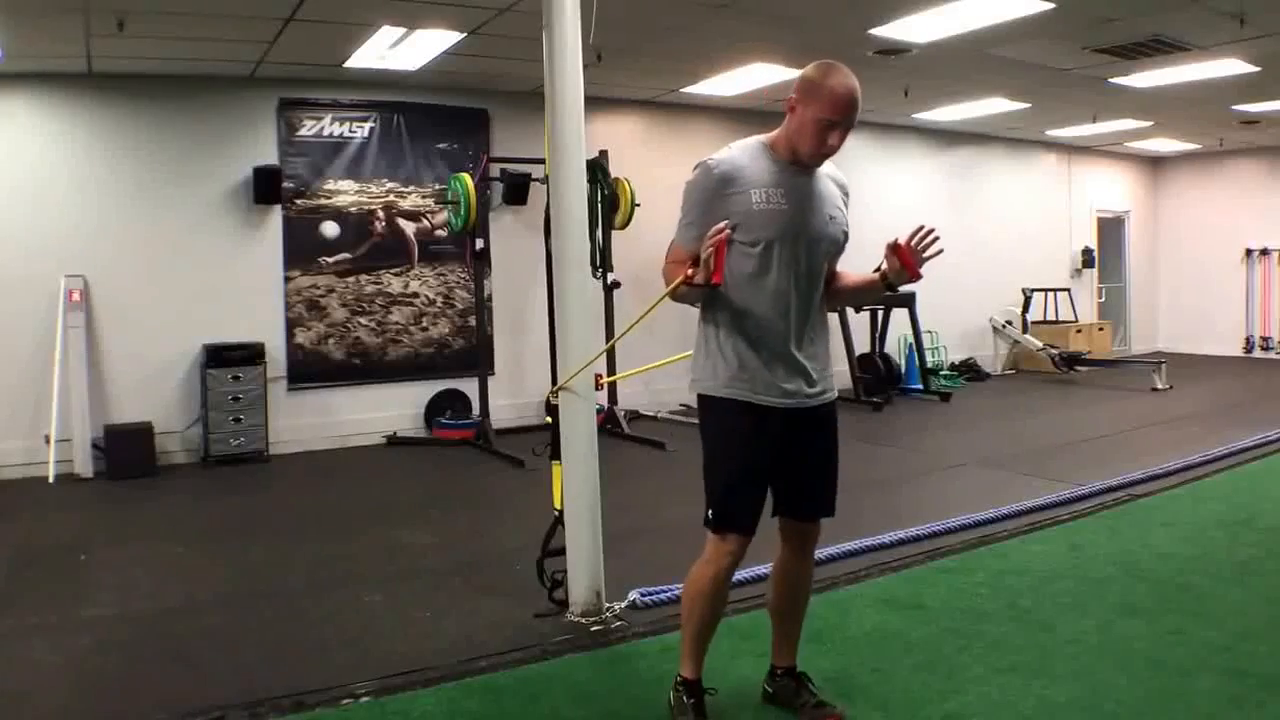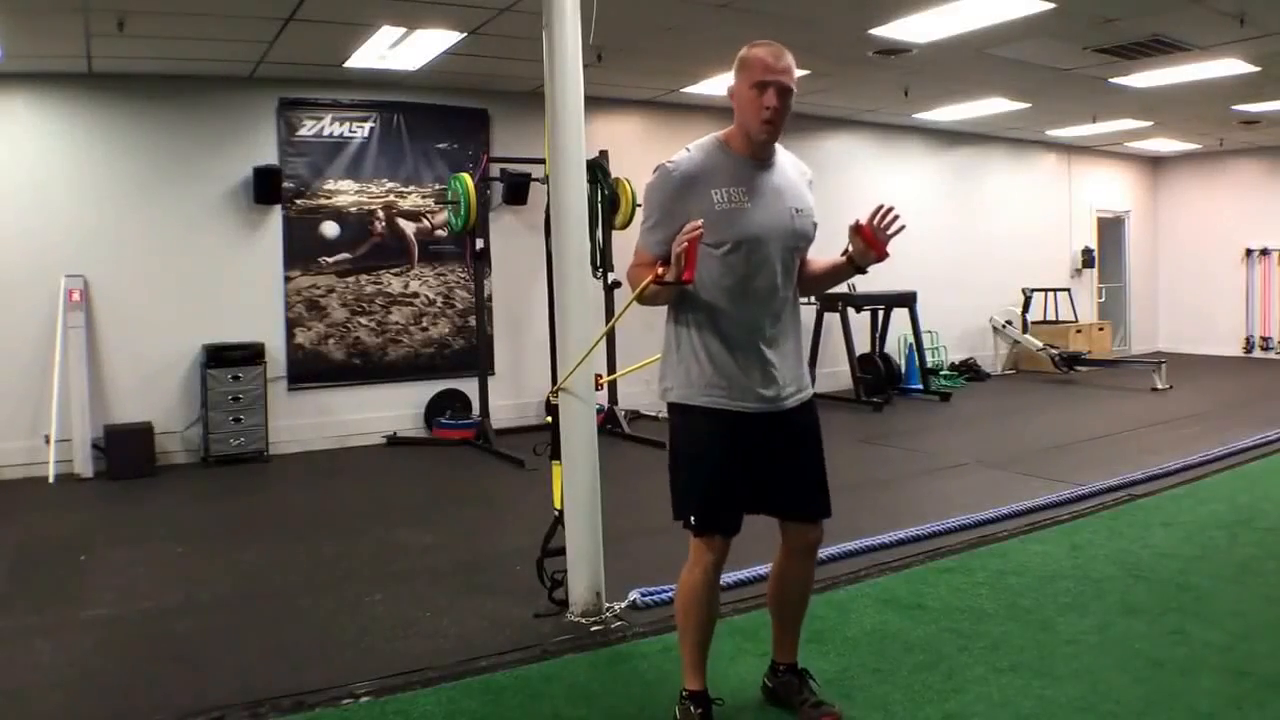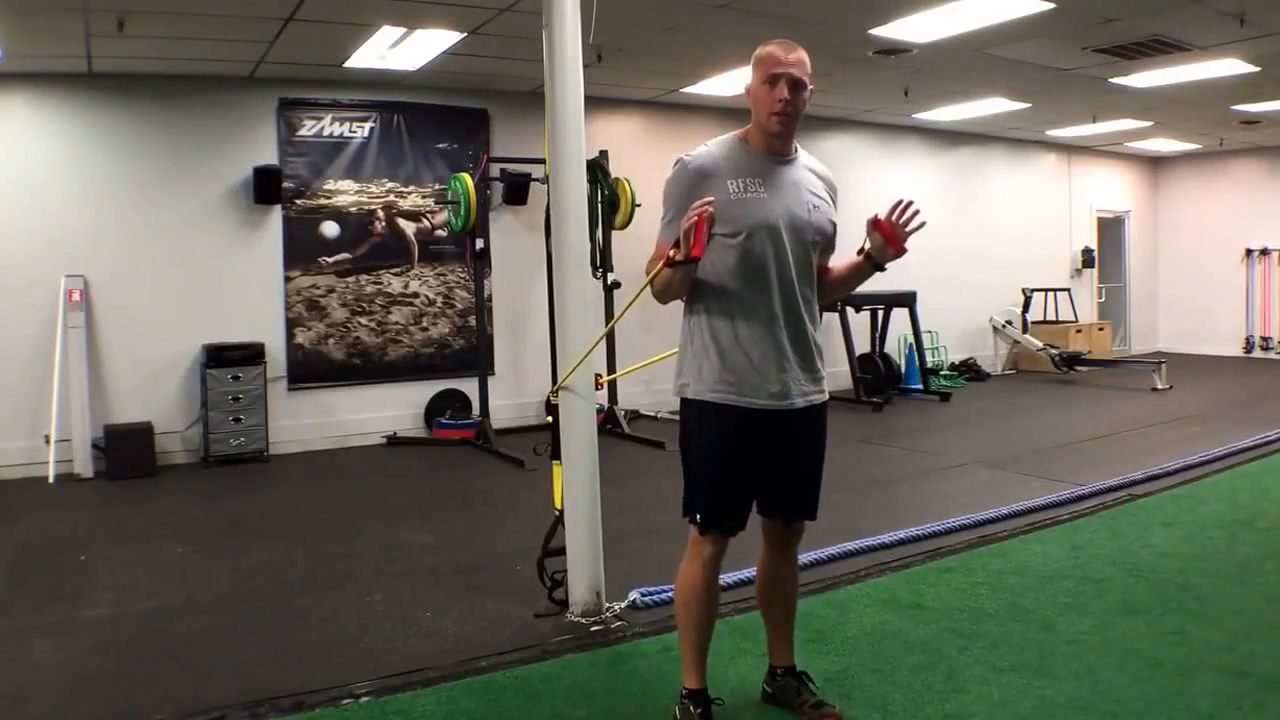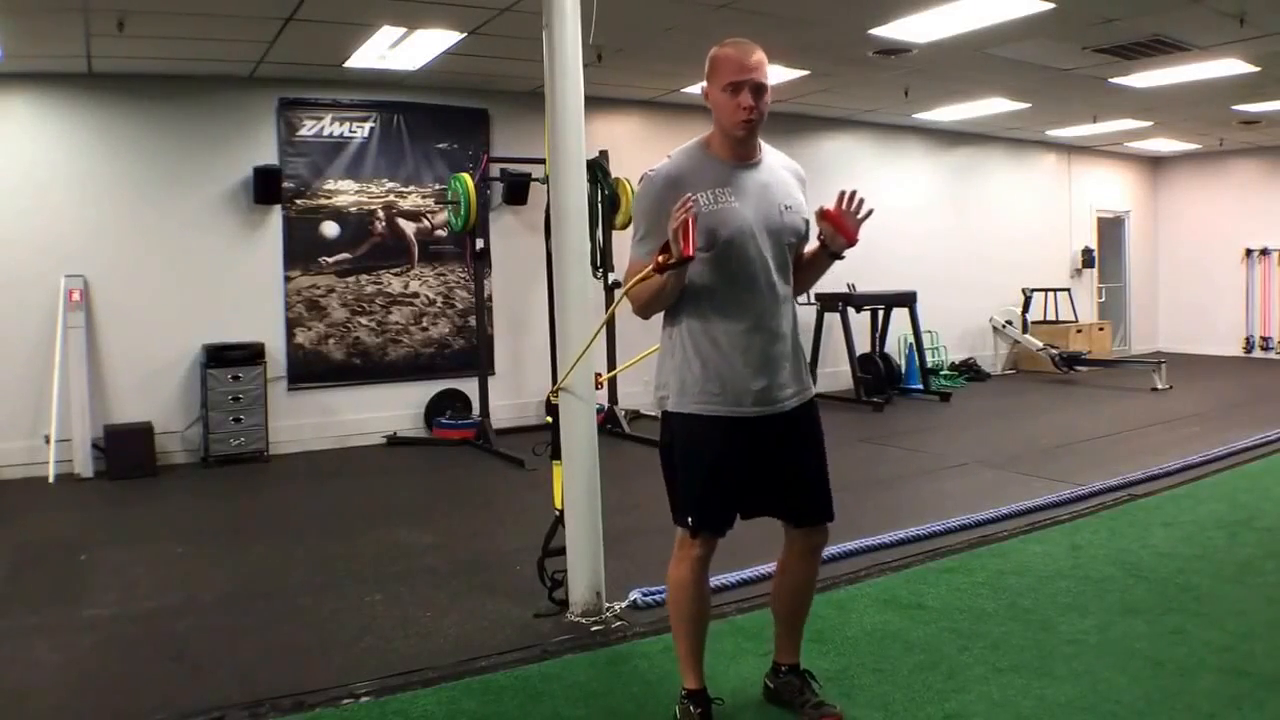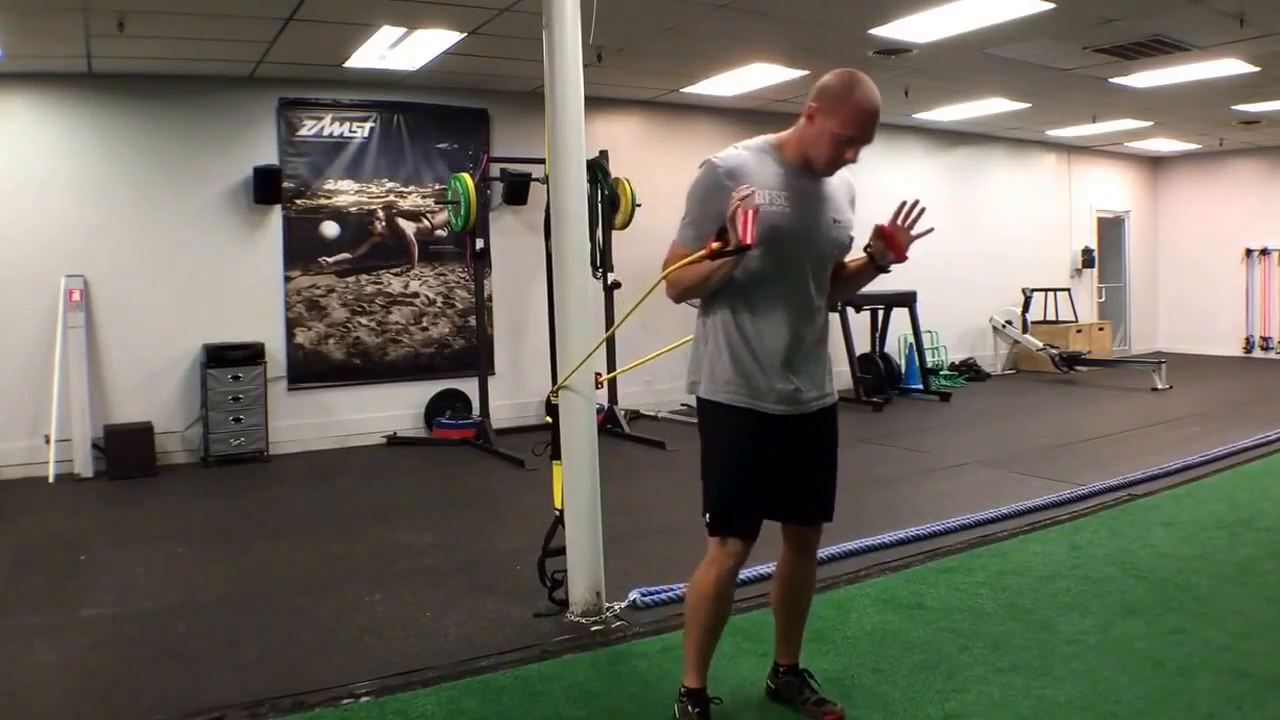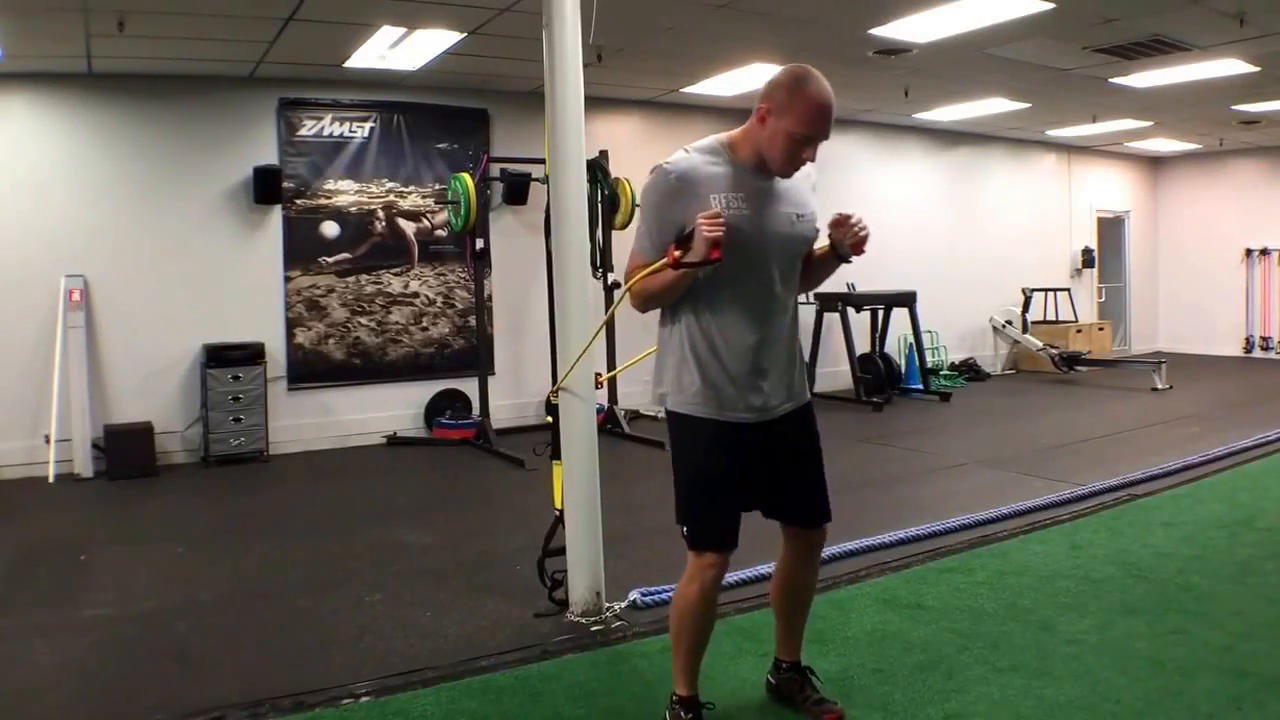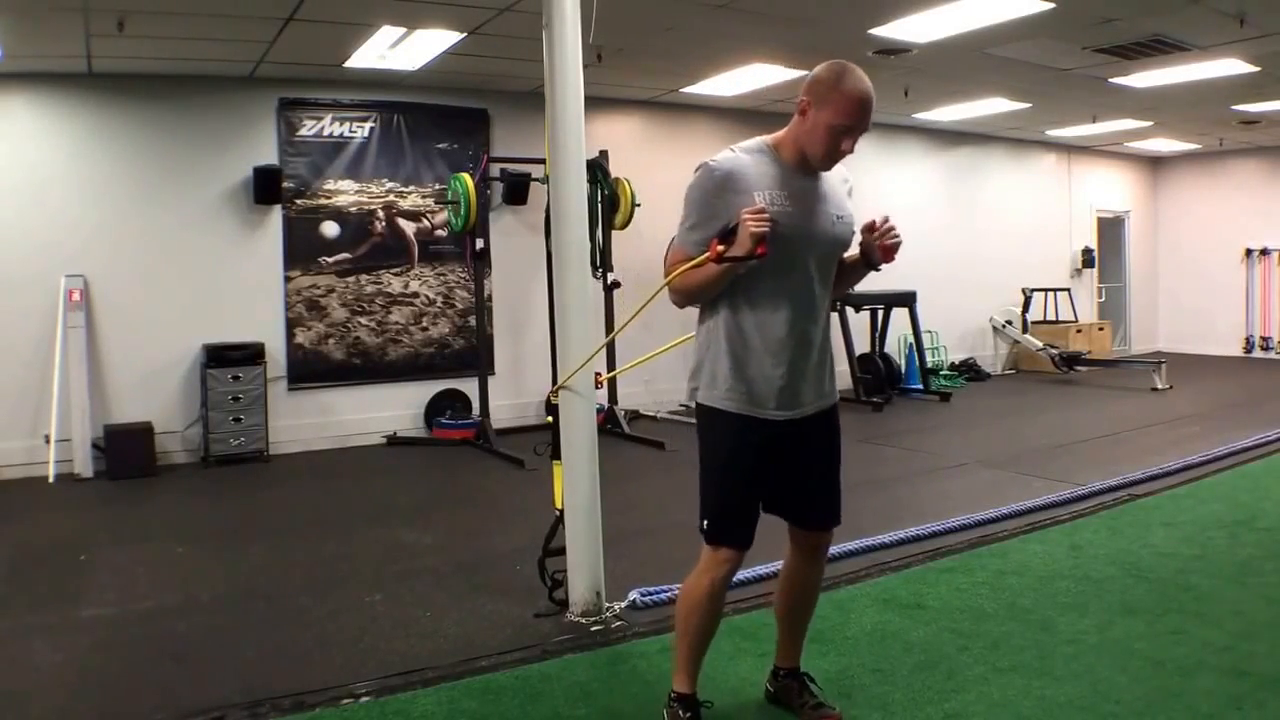
dt=0.7s
person 1, frame 1
left shoulder: (835, 189)
right shoulder: (723, 173)
right elbow: (674, 273)
left wrist: (885, 278)
right wrist: (700, 277)
left hip: (811, 392)
right hip: (736, 391)
left knee: (801, 535)
right knee: (729, 542)
person 1, frame 2
left shoulder: (798, 176)
right shoulder: (683, 174)
right elbow: (640, 280)
left wrist: (853, 260)
right wrist: (674, 276)
left hip: (788, 393)
right hip: (710, 397)
left knee: (805, 534)
right knee: (711, 546)
person 1, frame 3
left shoulder: (820, 181)
right shoulder: (701, 168)
right elbow: (661, 287)
left wrist: (872, 258)
right wrist: (681, 257)
left hip: (801, 393)
right hip: (721, 393)
left knee: (785, 534)
right knee: (710, 538)
person 1, frame 4
left shoulder: (790, 175)
right shoulder: (669, 180)
right elbow: (640, 301)
left wrist: (830, 249)
right wrist: (674, 260)
left hip: (788, 394)
right hip: (703, 401)
left knee: (809, 534)
right knee: (698, 542)
person 1, frame 5
left shoulder: (840, 191)
right shoulder: (728, 172)
right elbow: (677, 284)
left wrist: (878, 259)
right wrist: (732, 251)
left hip: (810, 395)
right hip: (735, 394)
left knee: (804, 537)
right knee: (729, 546)
person 1, frame 6
left shoulder: (800, 183)
right shoulder: (681, 176)
right elbow: (640, 293)
left wrist: (836, 253)
right wrist: (693, 258)
left hip: (786, 397)
right hip: (707, 404)
left knee: (808, 535)
right knee: (710, 559)
person 1, frame 7
left shoulder: (838, 187)
right shoulder: (726, 175)
right elbow: (679, 287)
left wrist: (868, 259)
right wrist: (736, 252)
left hip: (812, 398)
right hip: (735, 400)
left knee: (813, 538)
right knee: (724, 552)
